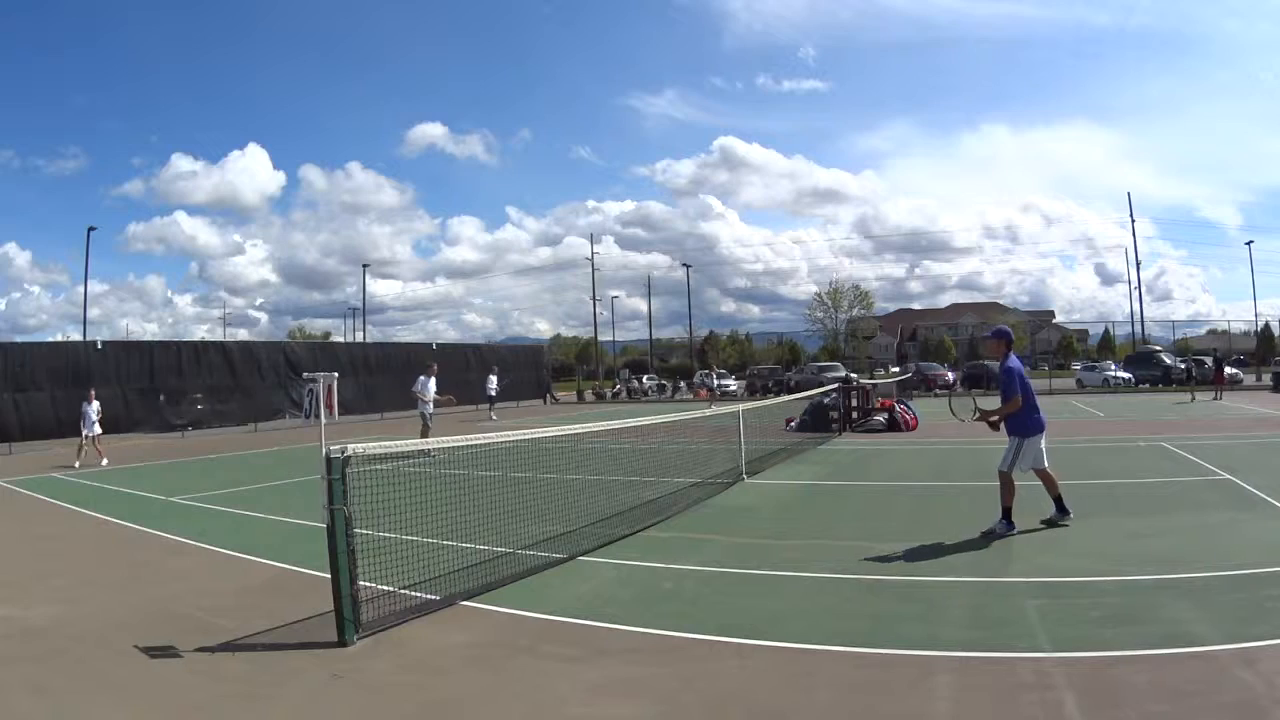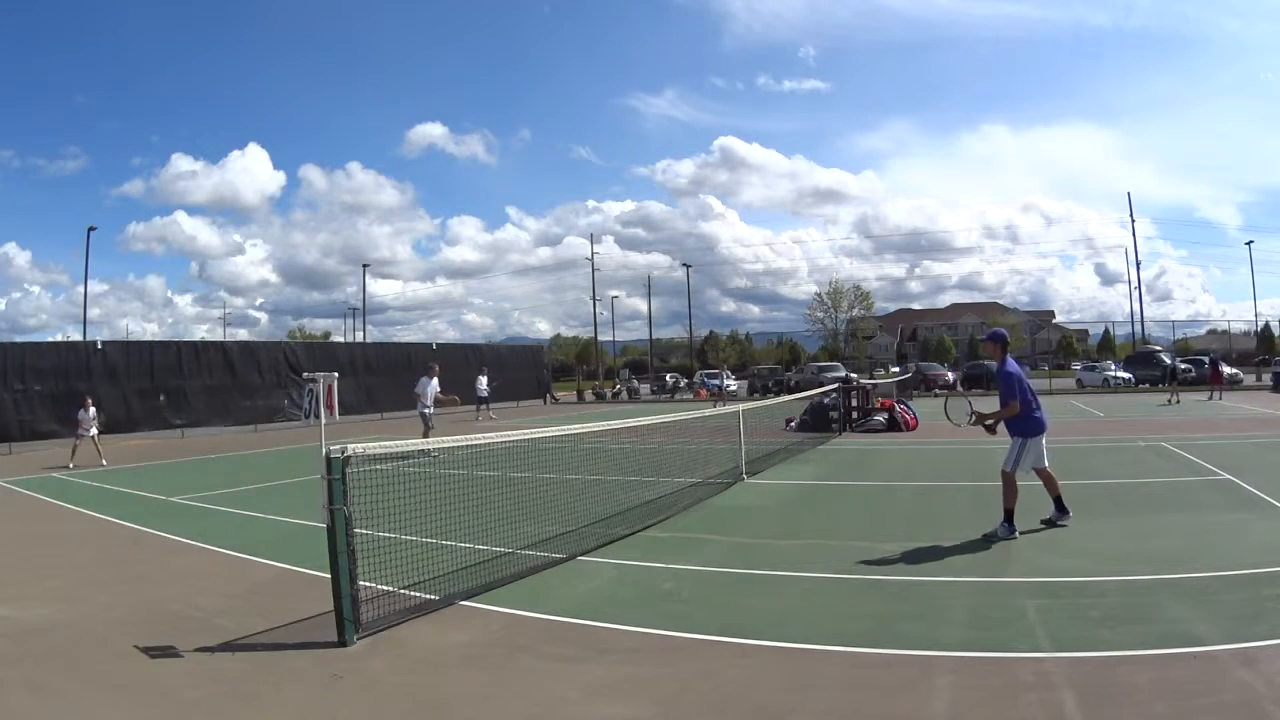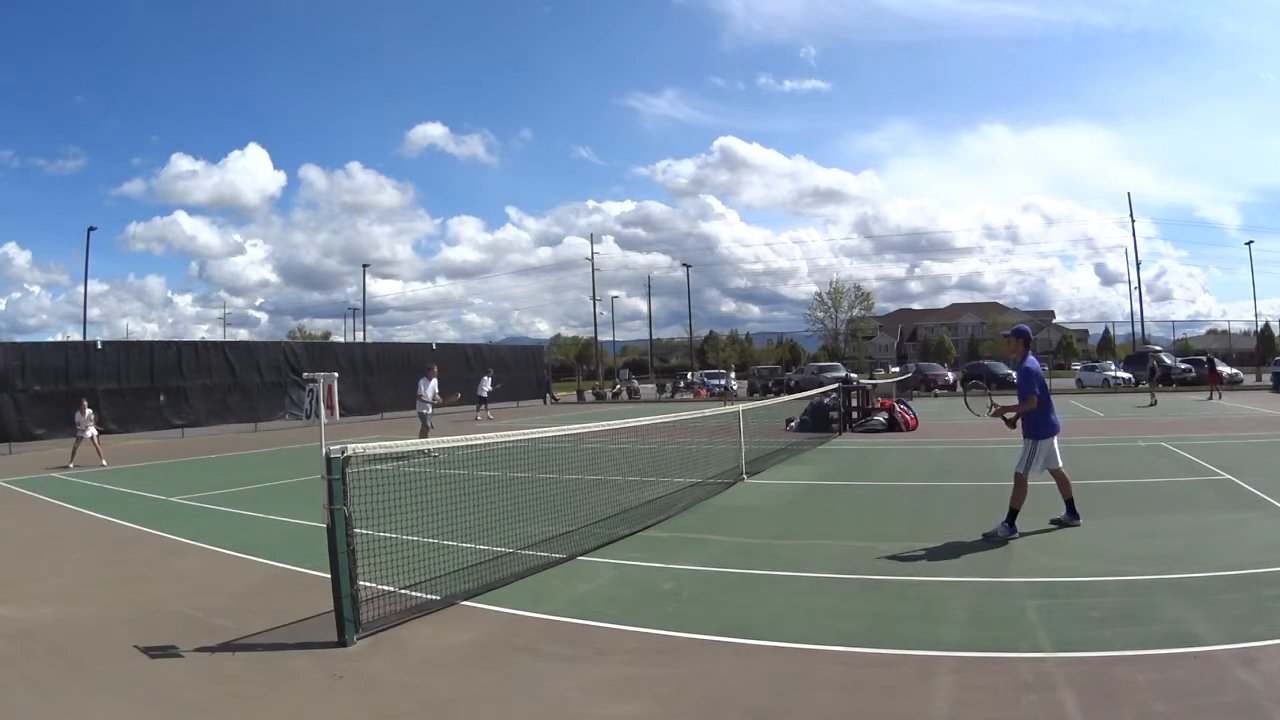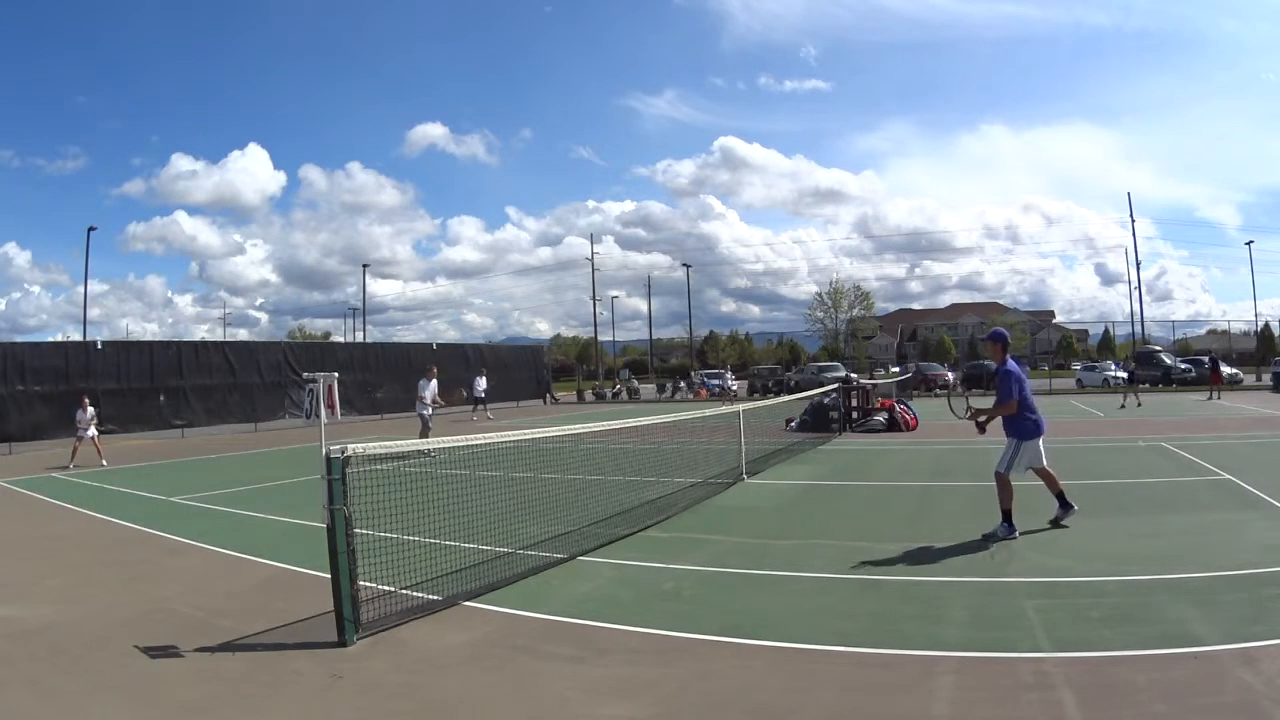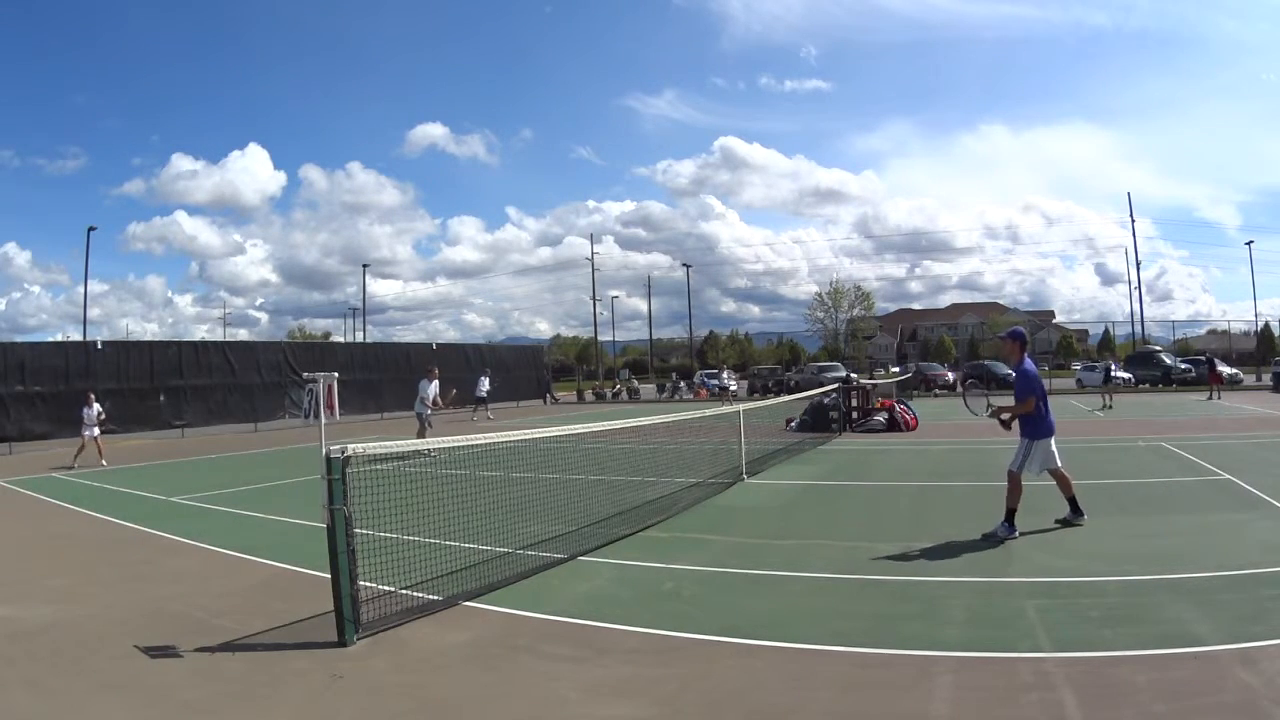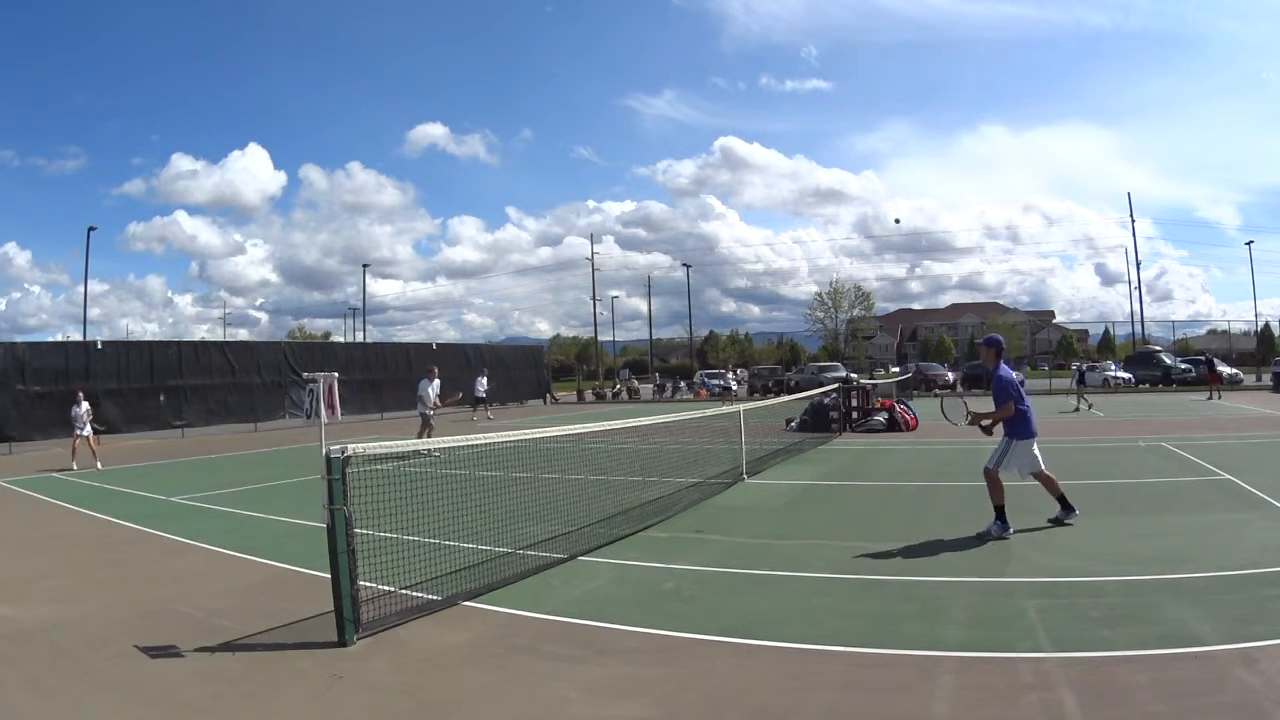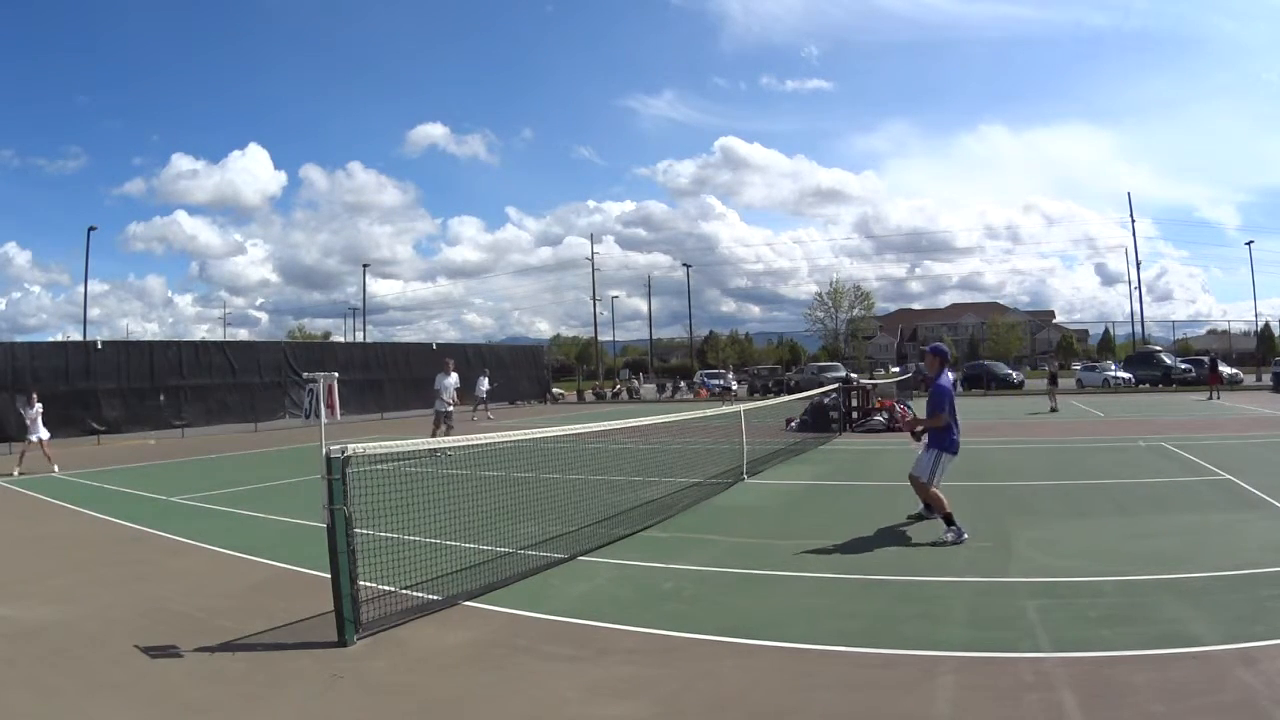
dt=0.7s
person 1, frame 1
left shoulder: (1009, 368)
right shoulder: (1010, 365)
left elbow: (1016, 402)
left wrist: (991, 414)
right wrist: (999, 419)
left hip: (1024, 430)
right hip: (1033, 426)
left knee: (1004, 472)
right knee: (1041, 470)
left ankle: (1006, 522)
right ankle: (1062, 511)
person 1, frame 2
left shoulder: (1007, 372)
right shoulder: (1005, 367)
left elbow: (1014, 408)
right elbow: (1010, 404)
left wrist: (987, 417)
right wrist: (994, 421)
left hip: (1027, 429)
right hip: (1033, 425)
left knee: (1007, 473)
right knee: (1041, 469)
left ankle: (1008, 526)
right ankle: (1061, 510)
person 1, frame 3
left shoulder: (1027, 368)
right shoulder: (1026, 364)
left elbow: (1032, 402)
left wrist: (1005, 410)
right wrist: (1015, 417)
left hip: (1038, 431)
right hip: (1046, 427)
left knee: (1020, 475)
right knee: (1056, 470)
left ankle: (1009, 526)
right ankle: (1071, 514)
person 1, frame 4
left shoulder: (1007, 372)
right shoulder: (1003, 369)
left elbow: (1010, 407)
right elbow: (1001, 403)
left wrist: (981, 412)
right wrist: (985, 421)
left hip: (1023, 432)
right hip: (1031, 427)
left knee: (1001, 475)
right knee: (1040, 468)
left ankle: (1007, 526)
right ankle: (1065, 506)
person 1, frame 5
left shoulder: (1025, 371)
right shoulder: (1023, 367)
left elbow: (1029, 405)
left wrist: (1003, 410)
right wrist: (1010, 419)
left hip: (1035, 432)
right hip: (1042, 428)
left knee: (1014, 474)
right knee: (1055, 469)
left ankle: (1009, 526)
right ankle: (1076, 512)
person 1, frame 6
left shoulder: (1000, 377)
right shoulder: (1001, 373)
left elbow: (1008, 410)
left wrist: (982, 417)
right wrist: (990, 425)
left hip: (1018, 434)
right hip: (1025, 431)
left knee: (990, 472)
right knee: (1039, 472)
left ankle: (1001, 524)
right ankle: (1067, 509)
person 1, frame 7
left shoulder: (941, 386)
right shoulder: (937, 382)
left elbow: (942, 419)
left wrist: (916, 423)
right wrist: (920, 430)
left hip: (943, 444)
right hip: (935, 442)
left knee: (927, 486)
right knee: (915, 477)
left ankle: (954, 529)
right ankle: (929, 508)
